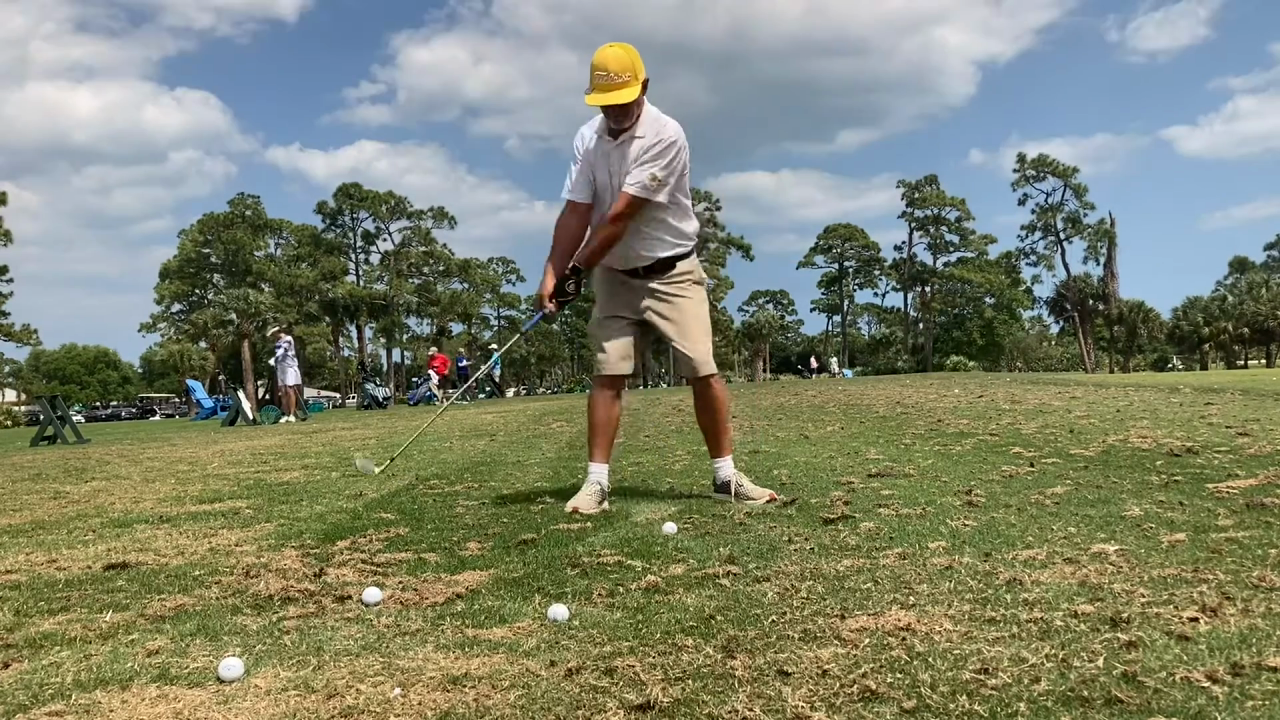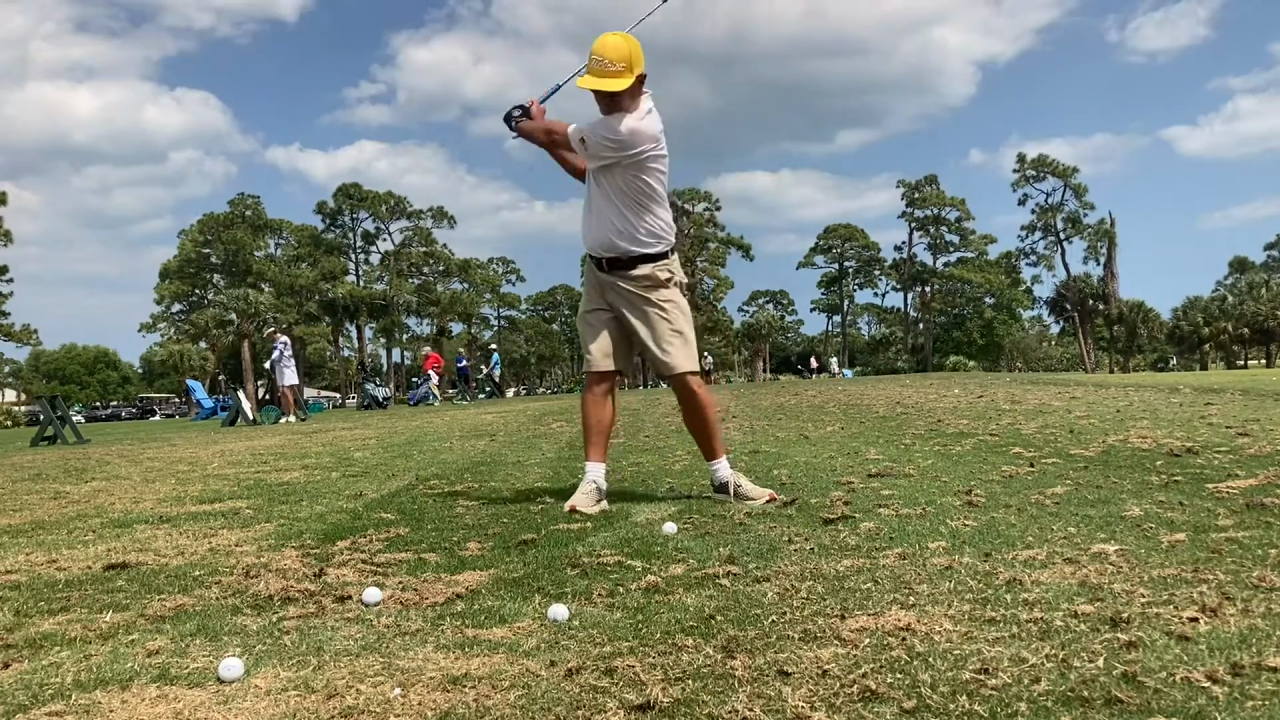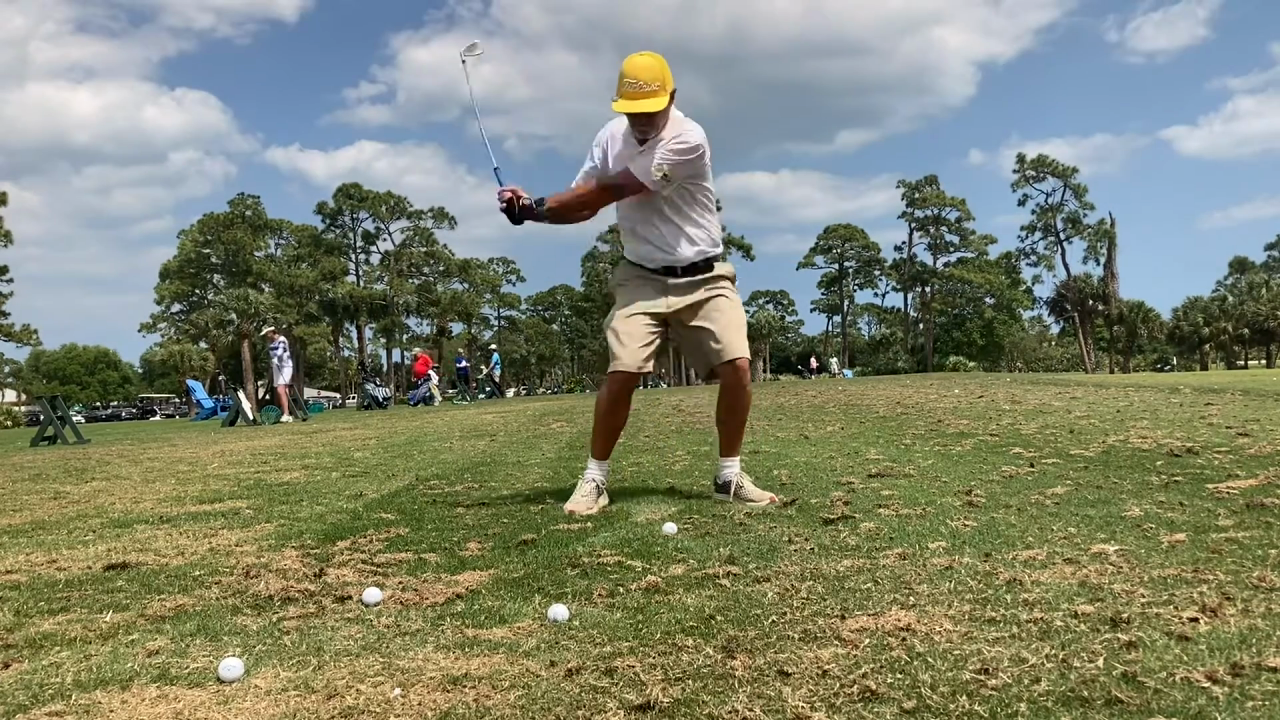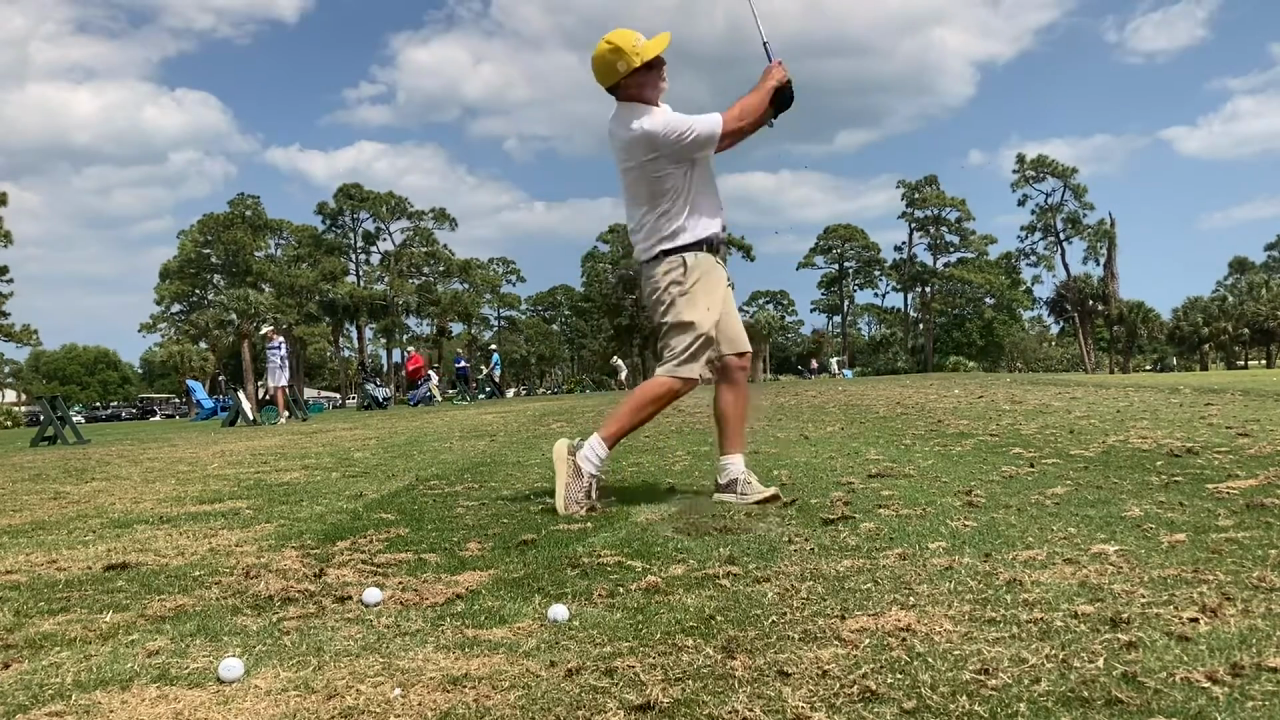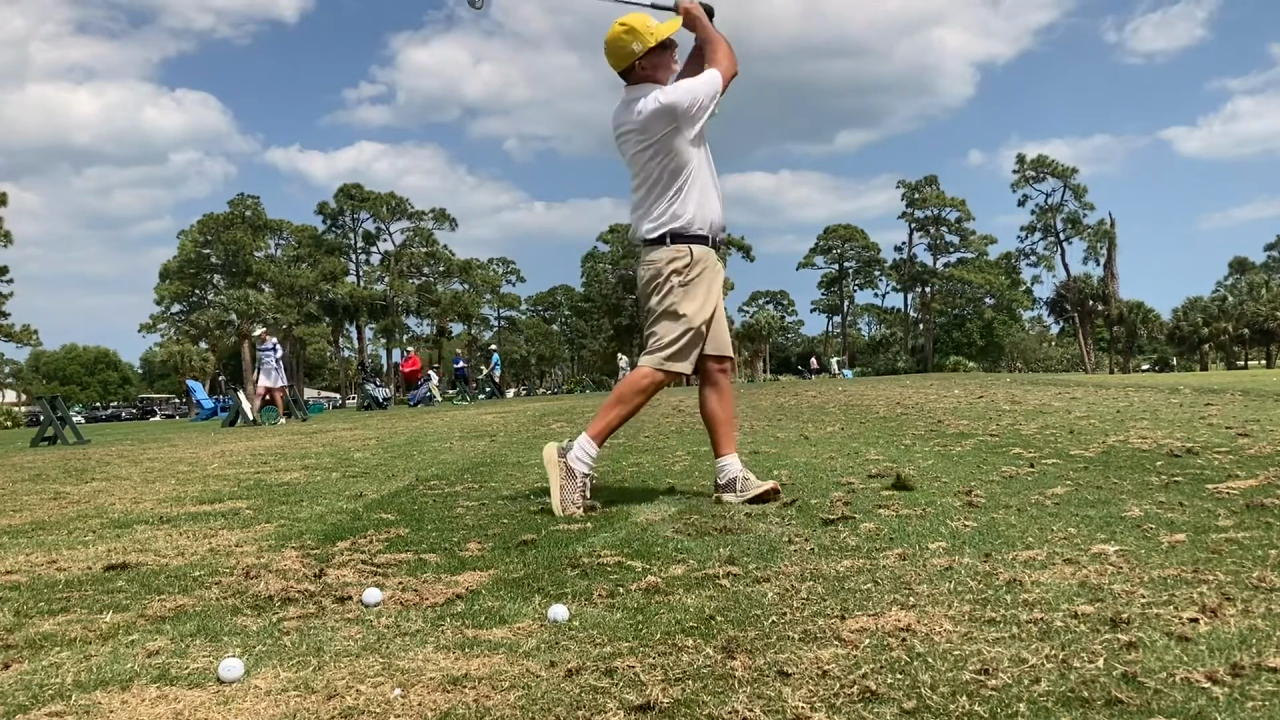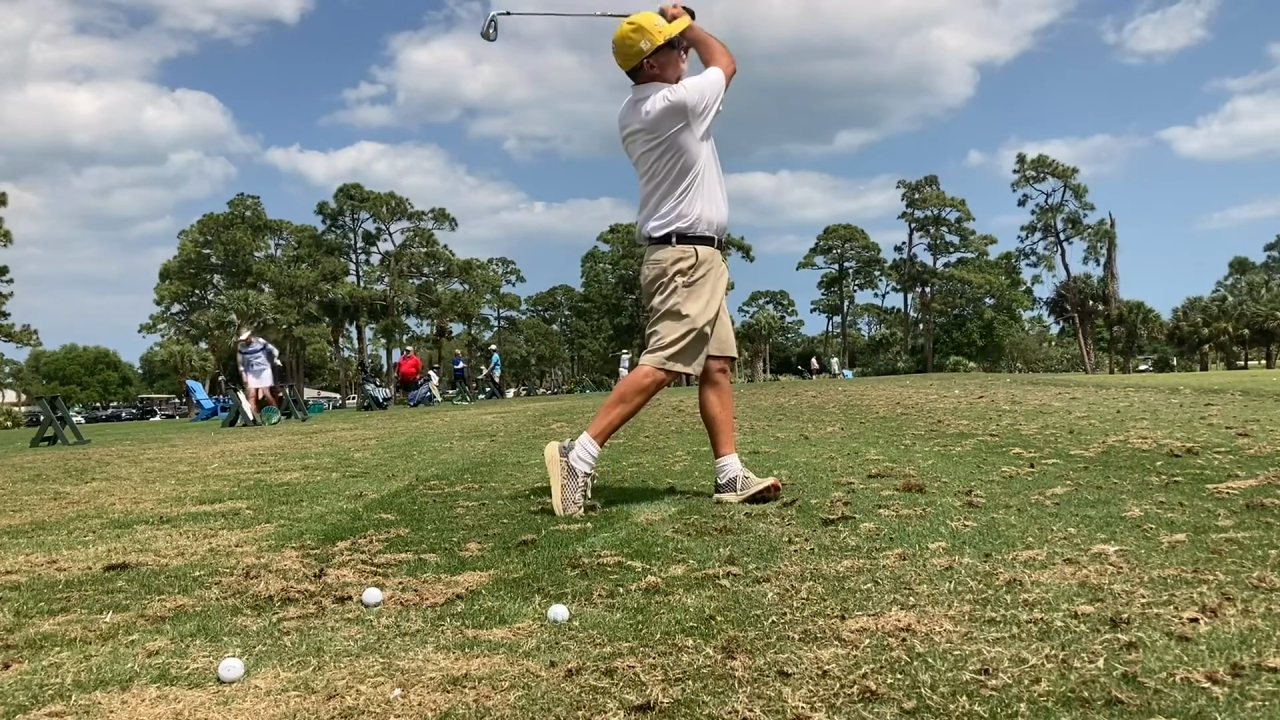
dt=0.4s
person 1, frame 1
left shoulder: (665, 136)
right shoulder: (587, 138)
left elbow: (620, 214)
right elbow: (575, 210)
left wrist: (575, 268)
right wrist: (553, 272)
left hip: (673, 274)
right hip: (615, 276)
left knee: (704, 373)
right knee: (609, 374)
left ankle: (726, 475)
right ankle: (597, 481)
person 1, frame 2
left shoulder: (631, 130)
right shoulder: (621, 114)
left elbow: (549, 133)
right elbow: (585, 169)
left wrist: (525, 121)
right wrist: (541, 130)
left hip: (647, 273)
right hip: (599, 270)
left knee: (683, 375)
right knee: (598, 373)
left ankle: (722, 475)
right ankle: (593, 481)
person 1, frame 3
left shoulder: (689, 139)
right shoulder: (612, 139)
left elbow: (613, 189)
right elbow: (582, 202)
left wrist: (538, 205)
right wrist: (533, 207)
left hip: (704, 276)
right hip: (642, 279)
left knee: (735, 365)
right knee: (622, 375)
left ankle: (729, 475)
right ankle: (594, 478)
person 1, frame 4
left shoulder: (643, 116)
right shoulder: (648, 128)
left elbow: (713, 134)
right elbow: (733, 123)
left wrist: (763, 105)
right wrist: (770, 83)
left hip: (699, 262)
right hip: (683, 265)
left knee: (736, 363)
right knee: (678, 374)
left ankle: (733, 475)
right ankle: (586, 455)
person 1, frame 5
left shoulder: (631, 110)
right shoulder: (666, 105)
right elbow: (726, 68)
left wrist: (697, 44)
left hip: (688, 256)
right hip: (682, 256)
left knee: (717, 366)
right knee: (659, 367)
left ankle: (730, 476)
right ankle: (577, 456)
person 1, frame 6
left shoulder: (634, 111)
right shoulder: (676, 102)
right elbow: (724, 63)
left wrist: (678, 34)
right wrist: (686, 24)
left hip: (691, 256)
right hip: (687, 255)
left knee: (716, 366)
right knee: (661, 366)
left ankle: (730, 474)
right ankle: (578, 455)
